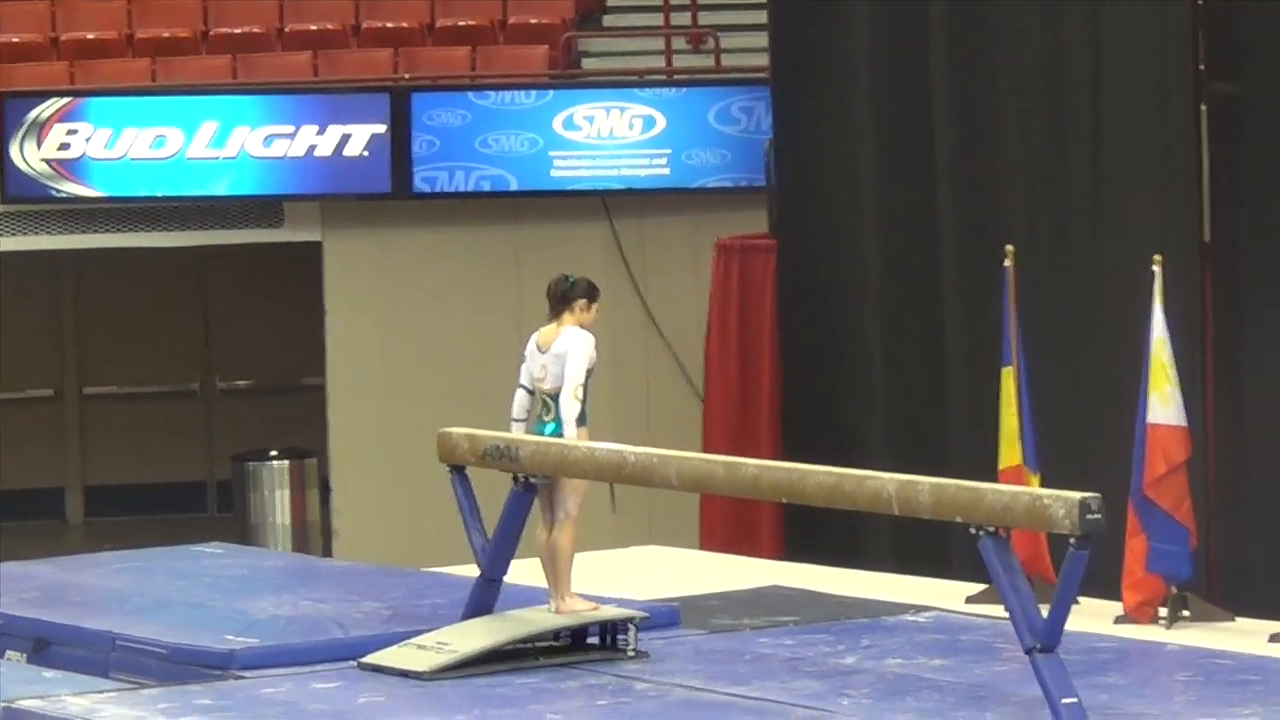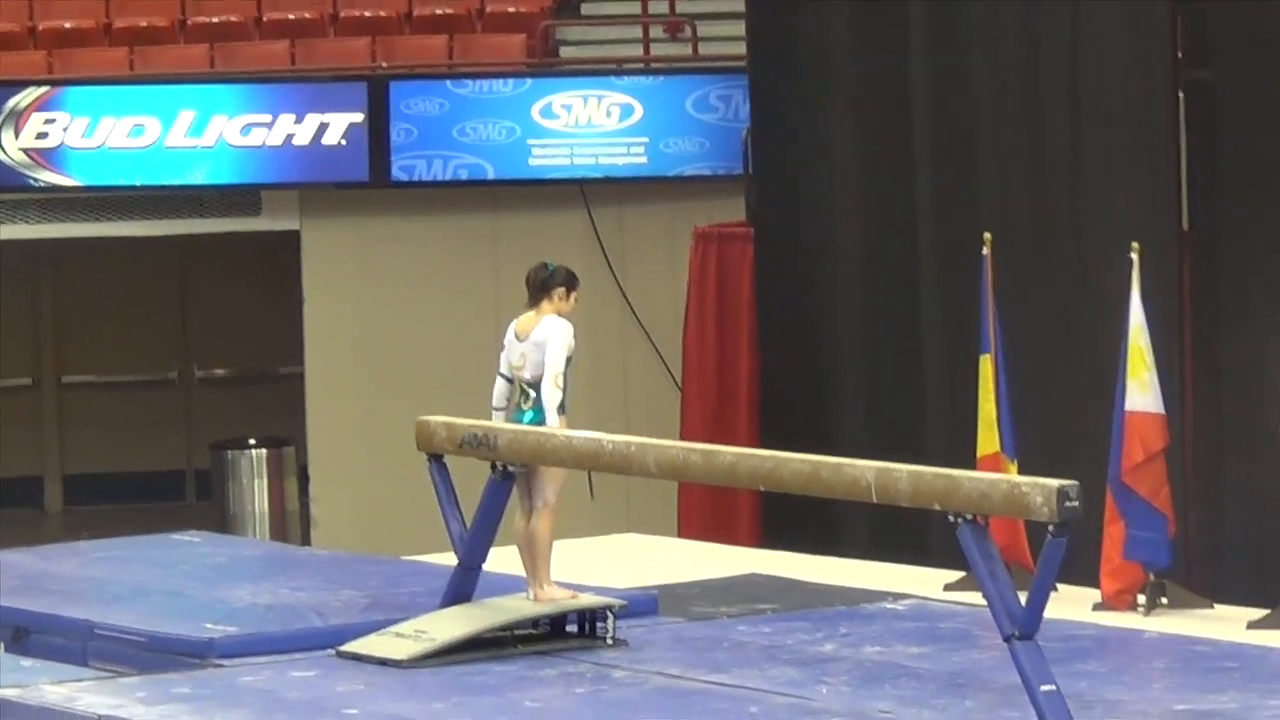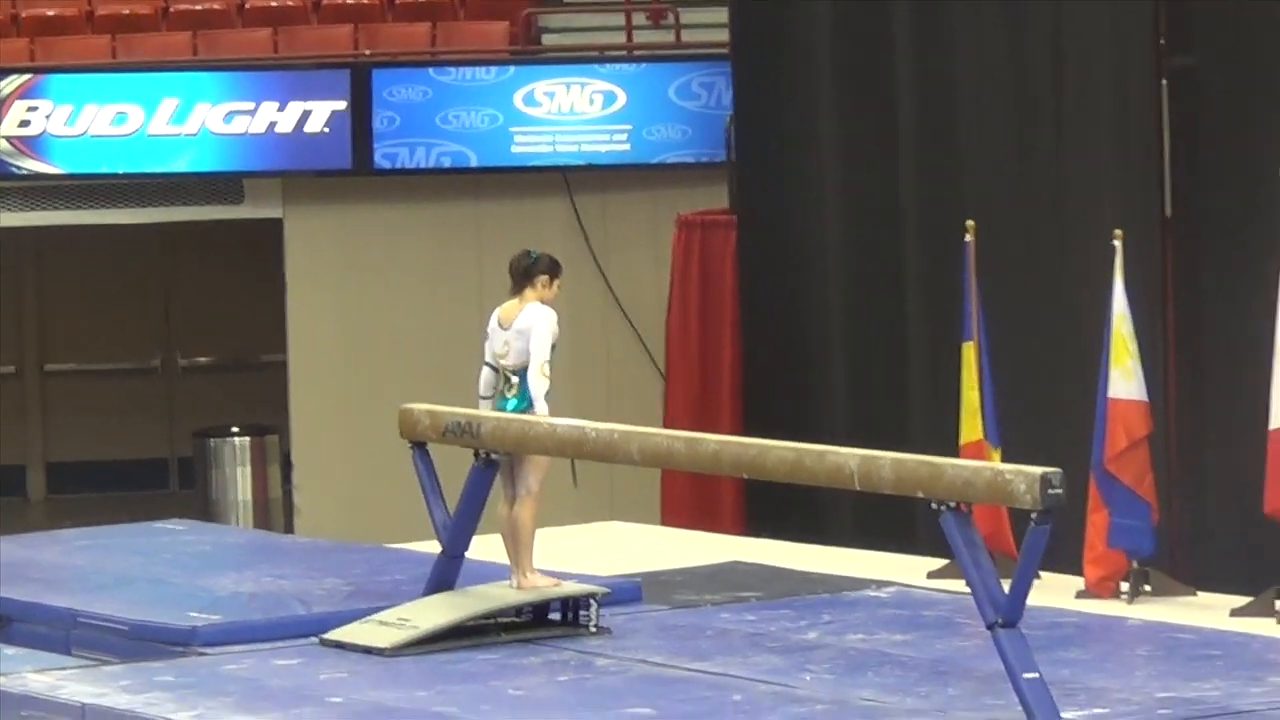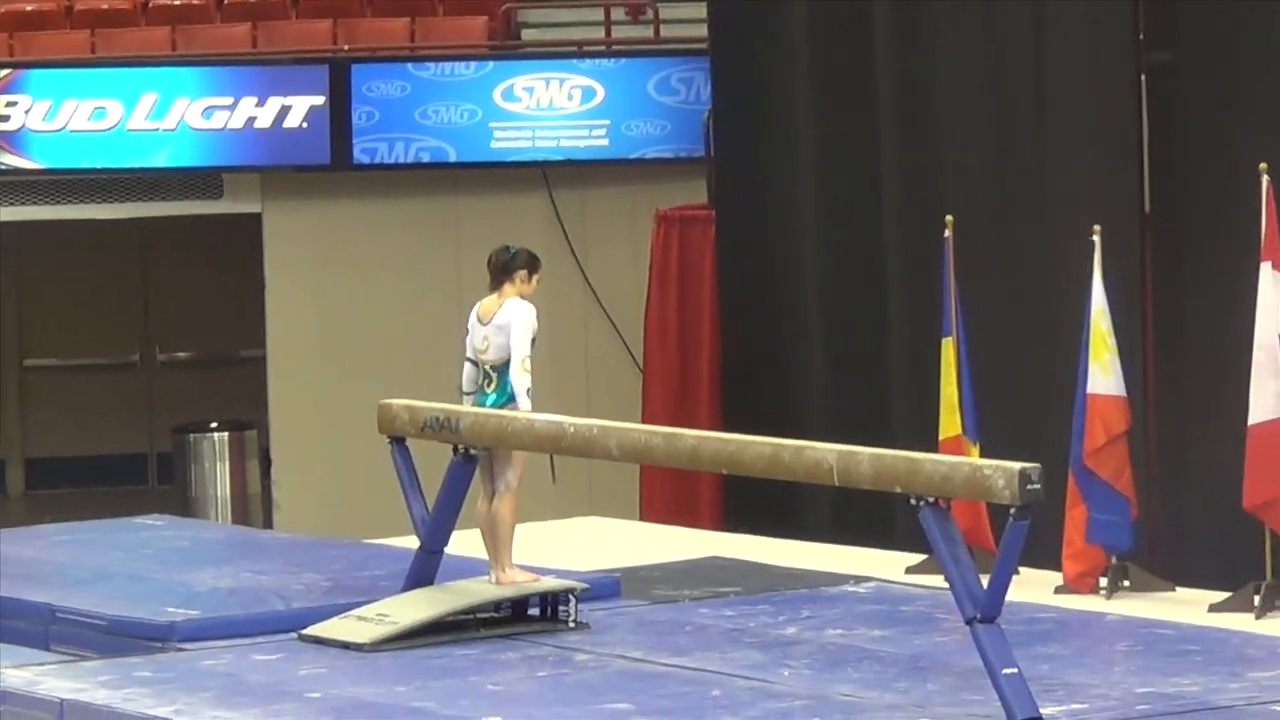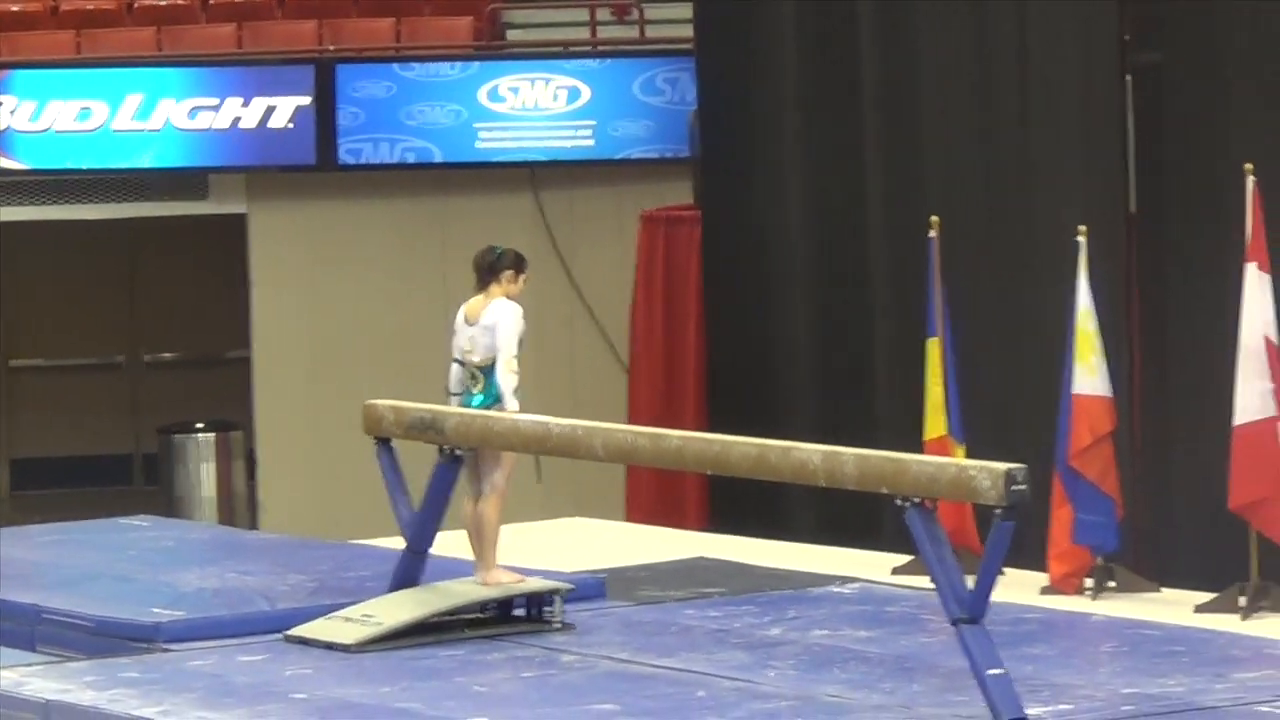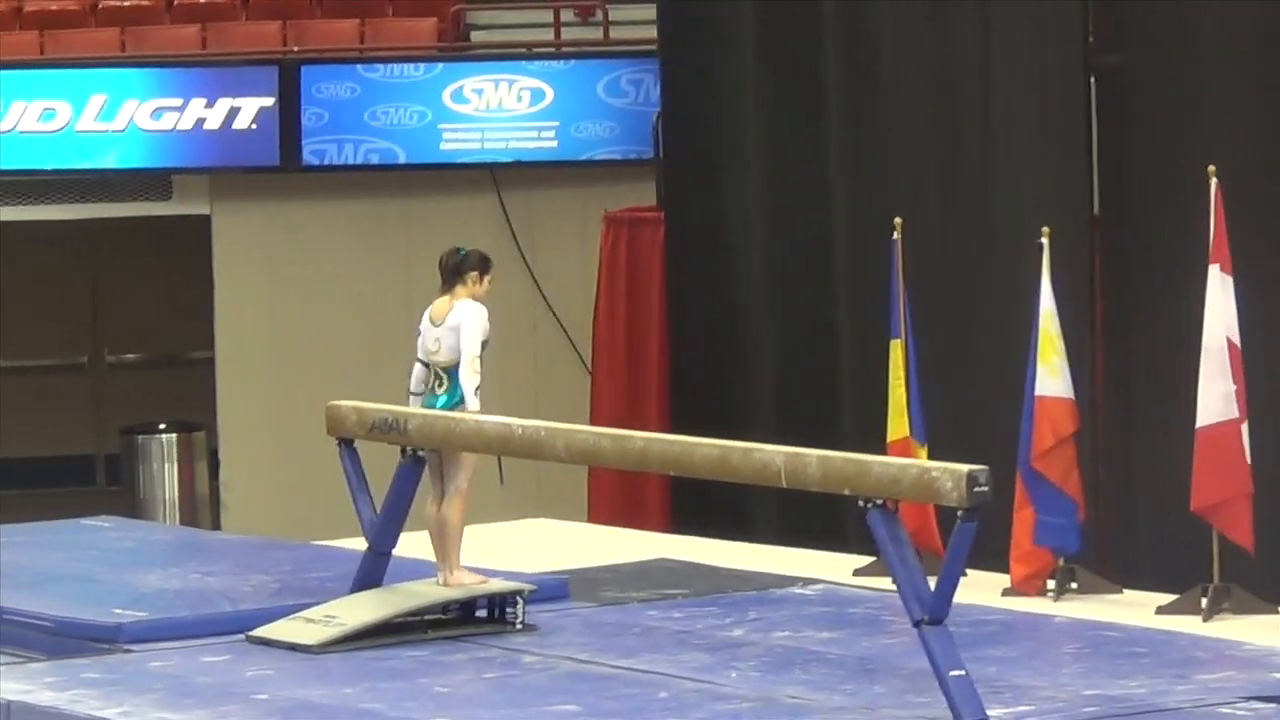
dt=0.1s
person 1, frame 1
left shoulder: (536, 339)
right shoulder: (580, 338)
left elbow: (523, 392)
right elbow: (572, 392)
left wrist: (517, 436)
right wrist: (571, 437)
left hip: (540, 431)
right hip: (564, 432)
left knee: (548, 518)
right knee: (566, 517)
left ankle: (555, 594)
right ankle: (565, 597)
person 1, frame 2
left shoulder: (514, 327)
right shoulder: (559, 327)
left elbow: (502, 381)
right elbow: (553, 380)
left wrist: (498, 424)
right wrist: (554, 425)
left hip: (519, 418)
right hip: (543, 420)
left knee: (527, 506)
right knee: (544, 505)
left ankle: (534, 582)
right ankle: (543, 585)
person 1, frame 3
left shoulder: (498, 315)
right shoulder: (543, 315)
left elbow: (488, 369)
right elbow: (539, 368)
left wrist: (485, 412)
right wrist: (541, 414)
left hip: (503, 406)
right hip: (527, 408)
left knee: (510, 494)
right knee: (527, 493)
left ankle: (517, 569)
right ankle: (526, 573)
person 1, frame 4
left shoulder: (478, 310)
right shoulder: (521, 310)
left elbow: (470, 365)
right elbow: (520, 363)
left wrist: (470, 406)
right wrist: (525, 409)
left hip: (483, 401)
right hip: (507, 403)
left knee: (489, 490)
right knee: (506, 488)
left ankle: (496, 565)
right ankle: (505, 568)
person 1, frame 5
left shoulder: (464, 311)
right shoulder: (508, 310)
left elbow: (457, 366)
right elbow: (506, 364)
left wrist: (457, 407)
right wrist: (512, 409)
left hip: (468, 402)
right hip: (493, 404)
left knee: (475, 491)
right knee: (493, 489)
left ankle: (482, 565)
right ankle: (490, 568)
person 1, frame 6
left shoulder: (431, 312)
right shoulder: (473, 311)
left elbow: (422, 365)
right elbow: (469, 362)
left wrist: (415, 406)
right wrist: (472, 408)
left hip: (432, 404)
right hip: (457, 404)
left knee: (439, 492)
right knee: (458, 490)
left ankle: (446, 566)
right ankle: (456, 570)
